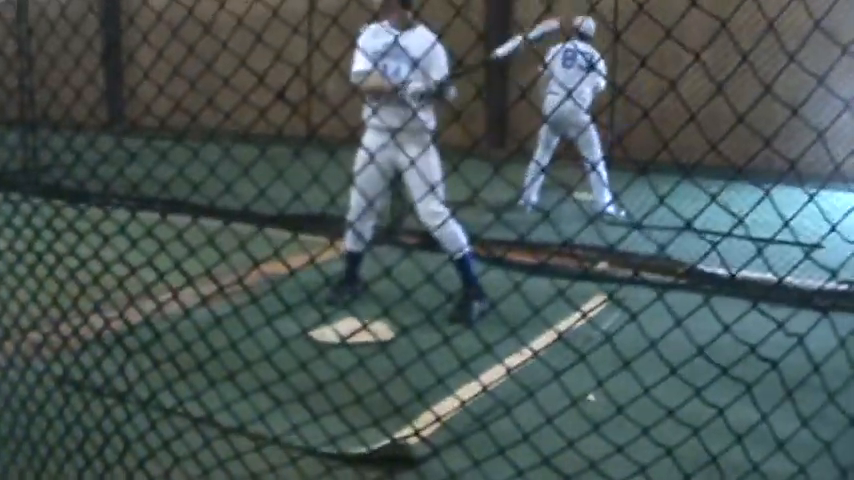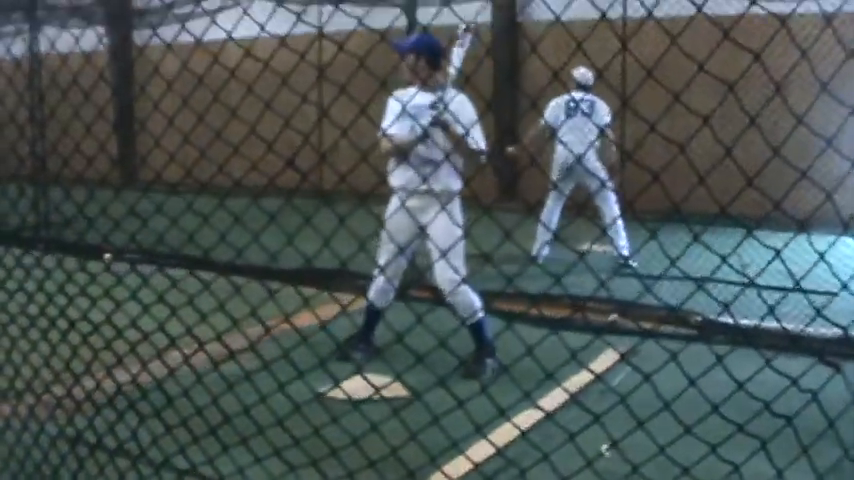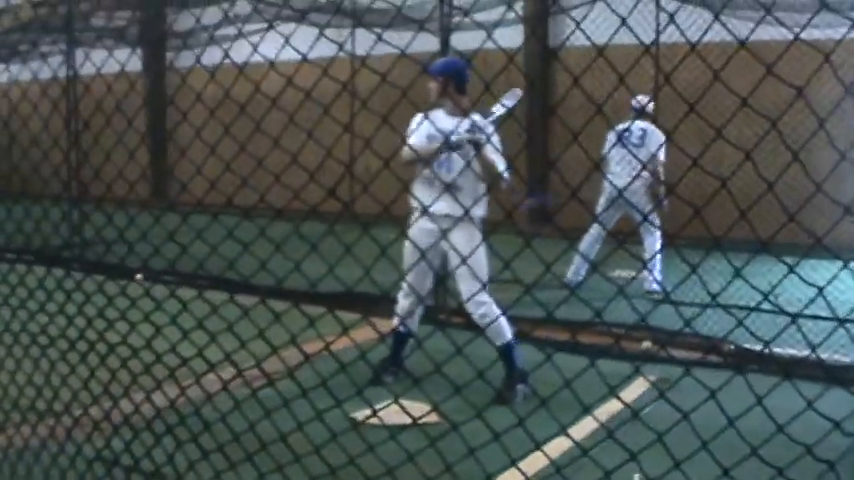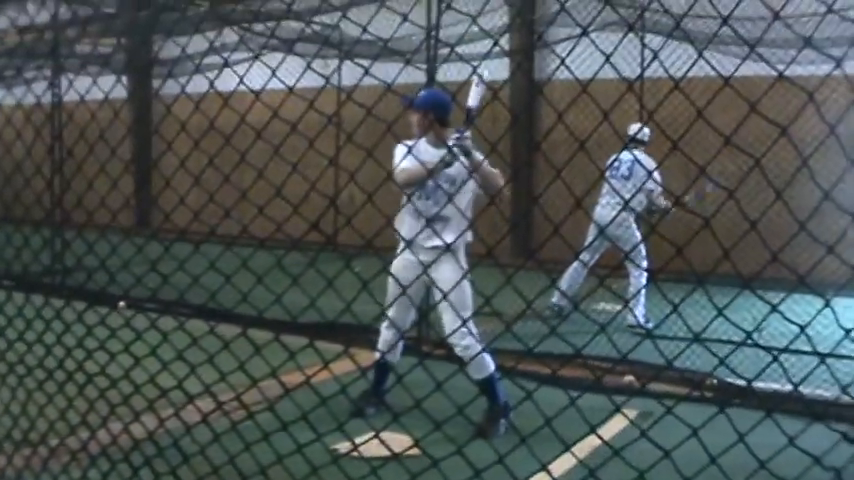
dt=0.4s
person 1, frame 1
left shoulder: (428, 41)
right shoulder: (371, 34)
left elbow: (446, 93)
right elbow: (362, 80)
left wrist: (439, 92)
right wrist: (402, 87)
left hip: (416, 139)
right hip: (377, 136)
left knee: (436, 214)
right knee: (360, 210)
left ankle: (473, 290)
right ankle: (350, 279)
person 1, frame 2
left shoulder: (457, 102)
right shoulder: (398, 100)
left elbow: (477, 154)
right elbow: (387, 147)
left wrist: (447, 127)
right wrist: (419, 135)
left hip: (441, 202)
right hip: (403, 199)
left knee: (451, 280)
right knee: (386, 271)
left ankle: (485, 349)
right ankle: (365, 336)
person 1, frame 3
left shoulder: (482, 127)
right shoulder: (423, 120)
left elbow: (499, 180)
right elbow: (407, 156)
left wrist: (478, 151)
right wrist: (447, 145)
left hip: (464, 225)
right hip: (424, 220)
left knee: (479, 302)
right knee: (411, 293)
left ankle: (516, 374)
right ankle: (395, 359)
person 1, frame 4
left shoulder: (467, 153)
right shoulder: (407, 149)
left elbow: (499, 186)
right elbow: (402, 179)
left wrist: (470, 157)
right wrist: (442, 162)
left hip: (448, 255)
right hip: (410, 251)
left knee: (462, 333)
right knee: (393, 324)
left ankle: (498, 406)
right ankle: (376, 391)
person 2, frame 1
left shoulder: (557, 50)
right shoulder: (596, 58)
left elbow: (545, 75)
right elbow: (598, 90)
left hip: (553, 107)
right hip: (577, 110)
left knee: (542, 154)
right knee: (594, 158)
left ankle: (528, 198)
right ankle: (605, 205)
person 2, frame 2
left shoulder: (558, 102)
right shoulder: (600, 105)
left elbow: (541, 129)
right elbow: (607, 133)
left wrist: (518, 147)
right wrist: (614, 159)
left hip: (563, 157)
right hip: (588, 159)
left knee: (554, 202)
right knee: (609, 204)
left ankle: (539, 251)
right ankle: (622, 251)
person 2, frame 3
left shoulder: (616, 130)
right shoulder: (655, 133)
left elbow: (606, 161)
right elbow: (656, 166)
right wrist: (661, 193)
left hip: (612, 187)
right hip: (636, 189)
left knee: (597, 230)
right knee: (652, 233)
left ankle: (574, 276)
right ankle: (654, 283)
person 2, frame 4
left shoulder: (614, 159)
right shoulder: (647, 163)
right elbow: (654, 197)
right wrist: (665, 205)
left hip: (601, 215)
right hip: (622, 220)
left knee: (584, 259)
right knee: (639, 267)
left ankle: (559, 301)
right ankle: (637, 317)
